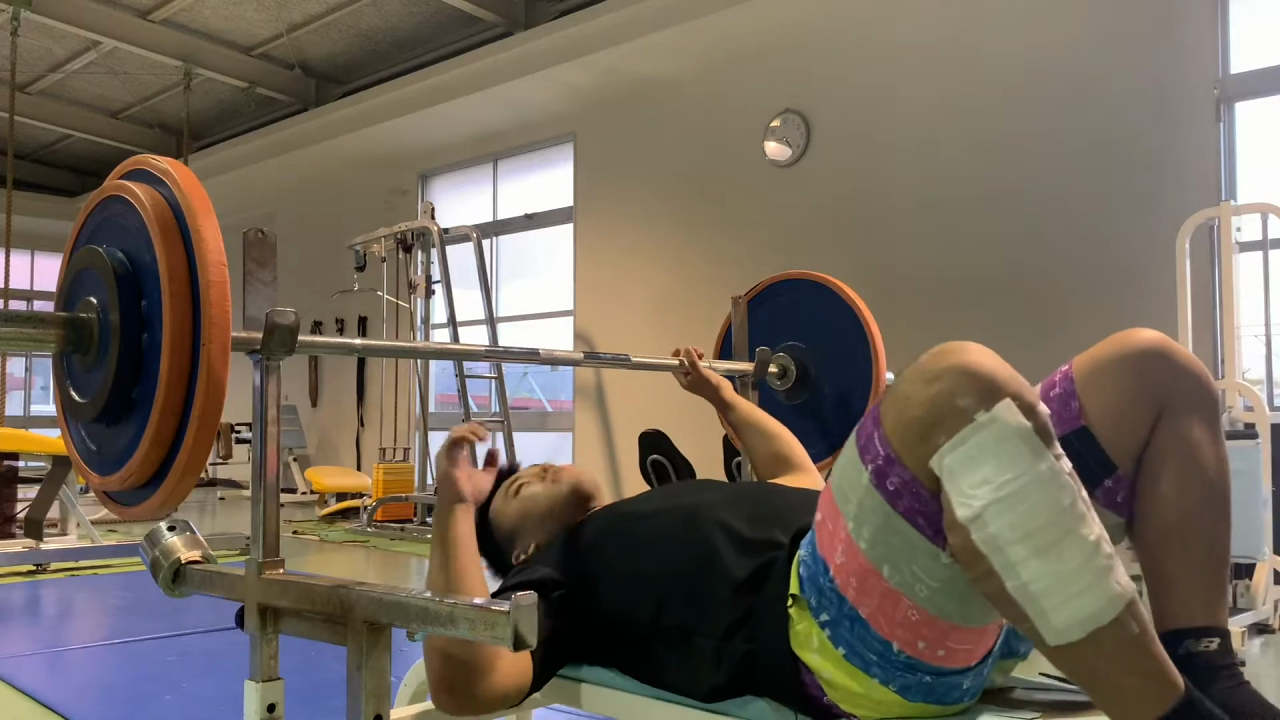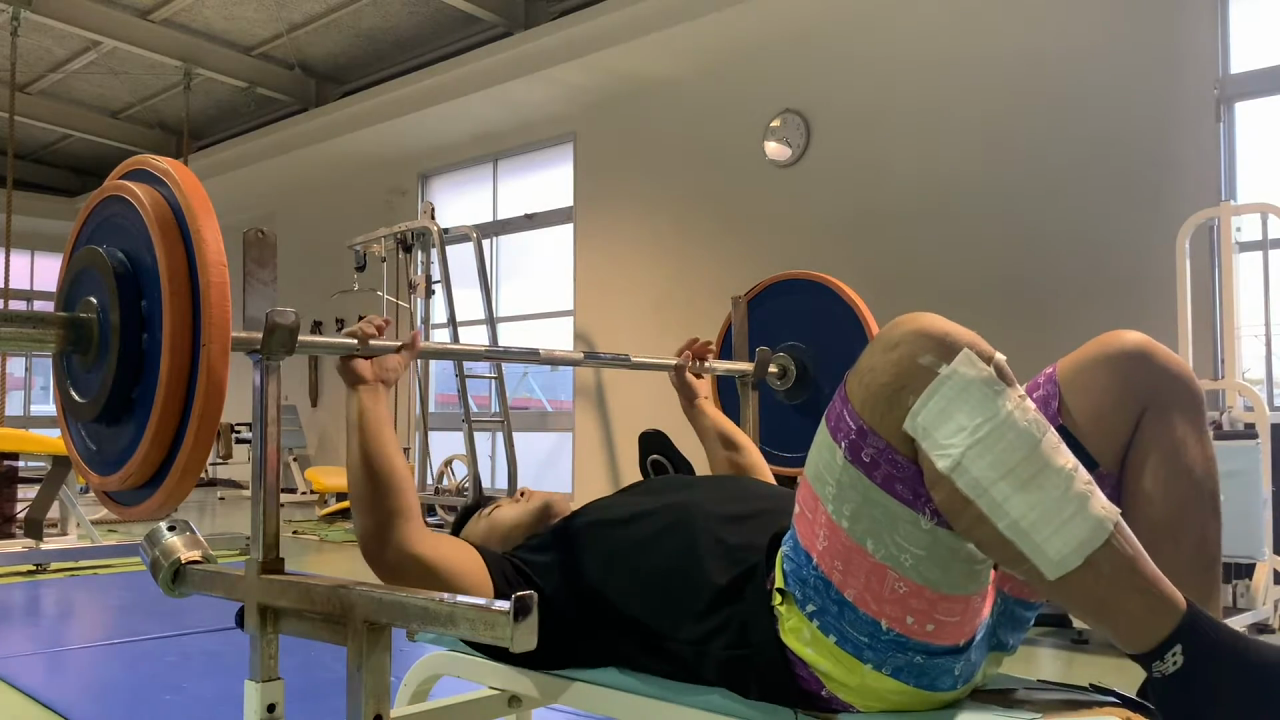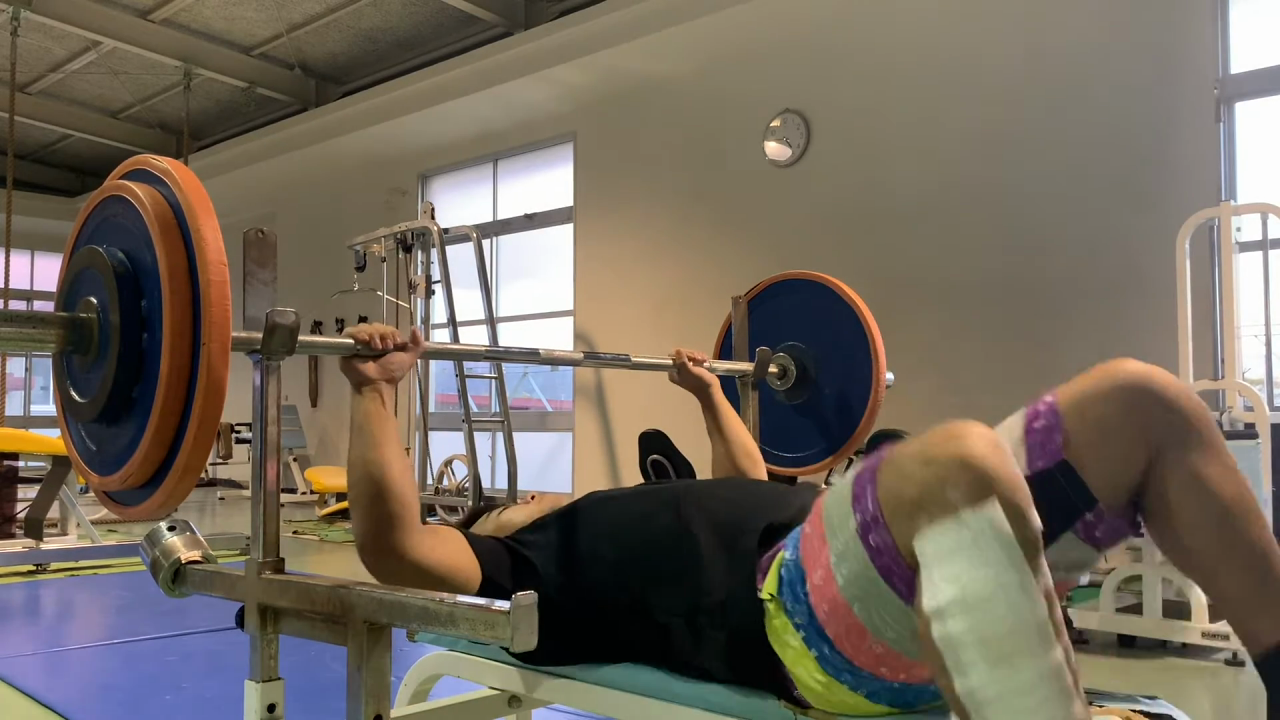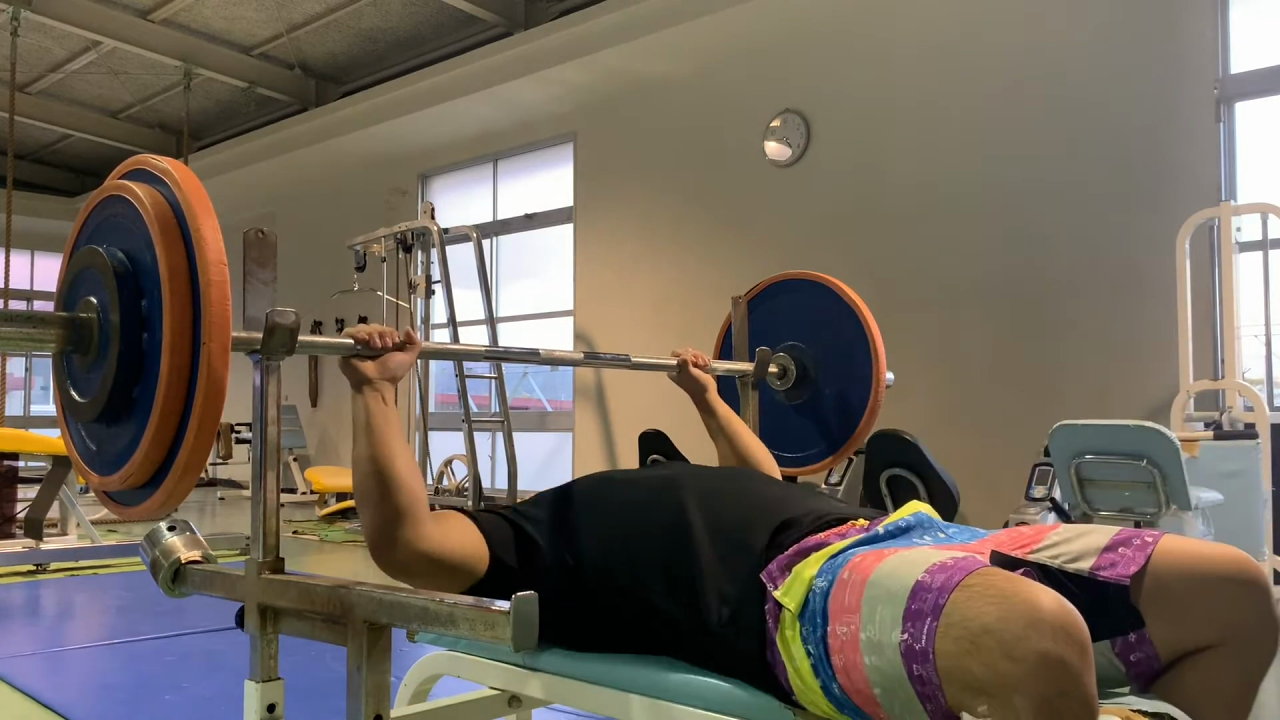
dt=1s
person 1, frame 1
left shoulder: (670, 516)
right shoulder: (555, 577)
left elbow: (797, 474)
left wrist: (723, 399)
right wrist: (455, 515)
left hip: (977, 592)
right hip: (855, 635)
left knee: (1152, 370)
right knee: (959, 385)
person 1, frame 2
left shoulder: (633, 532)
right shoulder: (530, 587)
left elbow: (750, 487)
right elbow: (396, 546)
left wrist: (697, 404)
right wrist: (368, 393)
left hip: (962, 600)
right hip: (835, 626)
left knee: (1137, 371)
right knee: (925, 354)
person 1, frame 3
left shoulder: (621, 532)
right shoulder: (526, 573)
right elbow: (394, 547)
left wrist: (712, 400)
right wrist: (373, 393)
left hip: (907, 559)
right hip: (803, 601)
left knee: (1136, 395)
right knee: (960, 456)
person 1, frame 4
left shoulder: (609, 520)
right shoulder: (524, 552)
right elbow: (403, 540)
left wrist: (709, 399)
right wrist: (375, 390)
left hip: (886, 541)
right hip: (804, 593)
right knee: (1038, 639)
